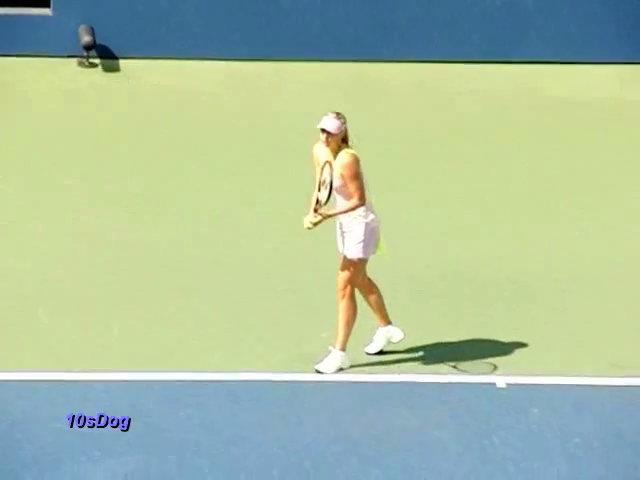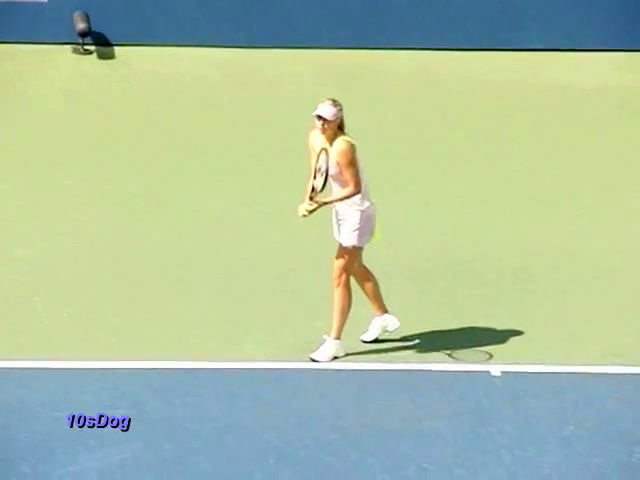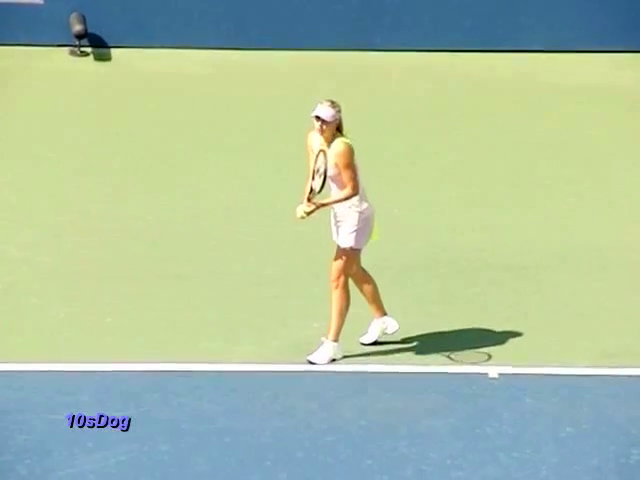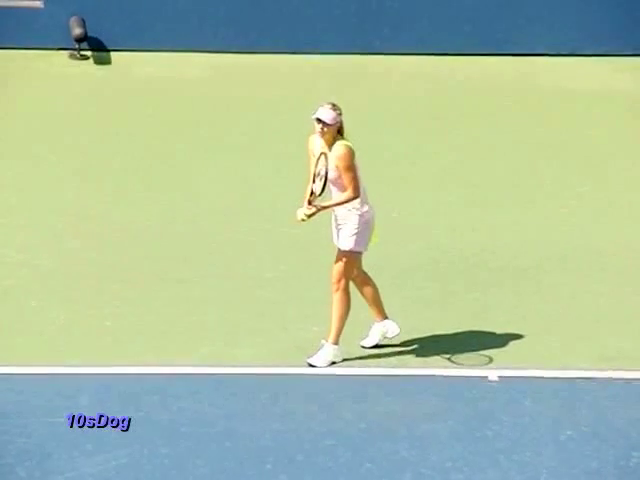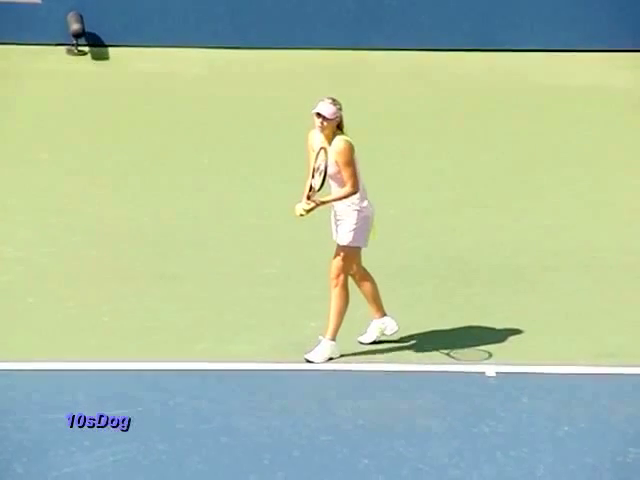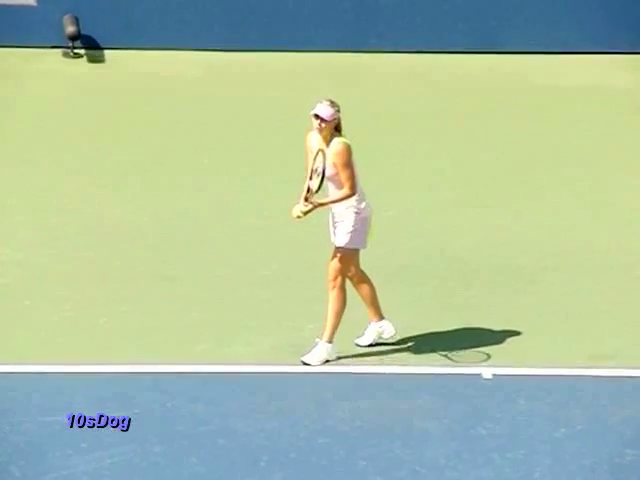
dt=0.3s
person 1, frame 1
left shoulder: (347, 159)
right shoulder: (318, 150)
left elbow: (359, 200)
left wrist: (326, 215)
right wrist: (312, 212)
left hip: (361, 225)
right hip: (344, 224)
left knee: (344, 288)
right knee: (360, 280)
left ankle: (339, 353)
right ankle: (386, 328)
person 1, frame 2
left shoulder: (343, 147)
right shoulder: (314, 137)
left elbow: (355, 188)
right elbow: (315, 175)
left wrist: (322, 203)
right wrist: (307, 199)
left hip: (357, 212)
right hip: (341, 211)
left knee: (340, 276)
right knee: (356, 268)
left ankle: (334, 342)
right ankle: (383, 317)
person 1, frame 3
left shoulder: (341, 148)
right shoulder: (313, 139)
left elbow: (352, 189)
right elbow: (313, 176)
left wrist: (320, 205)
right wrist: (305, 201)
left hip: (355, 214)
right hip: (339, 213)
left knee: (338, 277)
right knee: (354, 270)
left ankle: (332, 344)
right ankle: (382, 319)
person 1, frame 4
left shoulder: (342, 151)
right shoulder: (313, 142)
left elbow: (353, 192)
right elbow: (314, 179)
left wrist: (321, 208)
right wrist: (306, 204)
left hip: (355, 216)
right hip: (339, 215)
left knee: (338, 280)
right knee: (355, 273)
left ankle: (332, 347)
right ankle: (383, 323)
person 1, frame 5
left shoulder: (342, 145)
right shoulder: (313, 137)
left elbow: (352, 187)
right elbow: (314, 175)
left wrist: (320, 202)
right wrist: (305, 199)
left hip: (355, 212)
right hip: (339, 211)
left knee: (337, 276)
right knee: (354, 269)
left ankle: (330, 342)
right ankle: (382, 320)
person 1, frame 6
left shoulder: (339, 147)
right shoulder: (311, 139)
left elbow: (350, 189)
left wrist: (318, 204)
right wrist: (302, 201)
left hip: (353, 213)
right hip: (338, 213)
left knee: (335, 277)
right knee: (353, 272)
left ankle: (326, 345)
right ankle: (379, 324)
